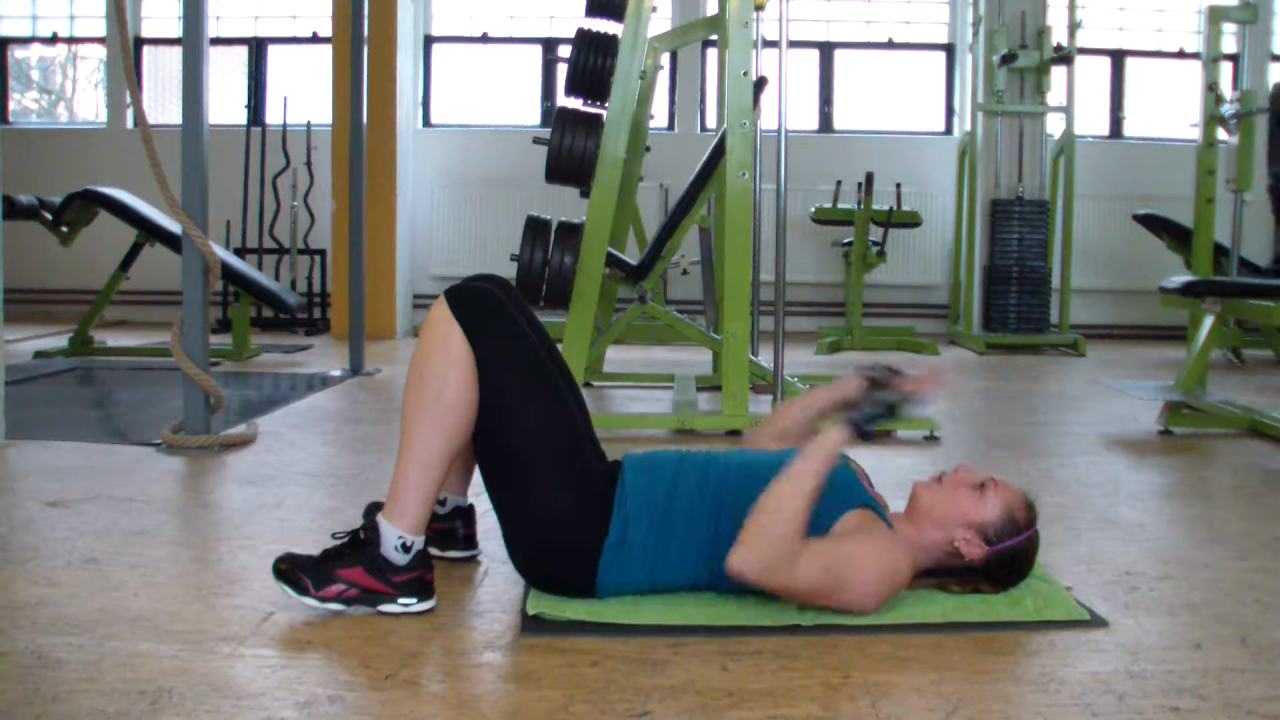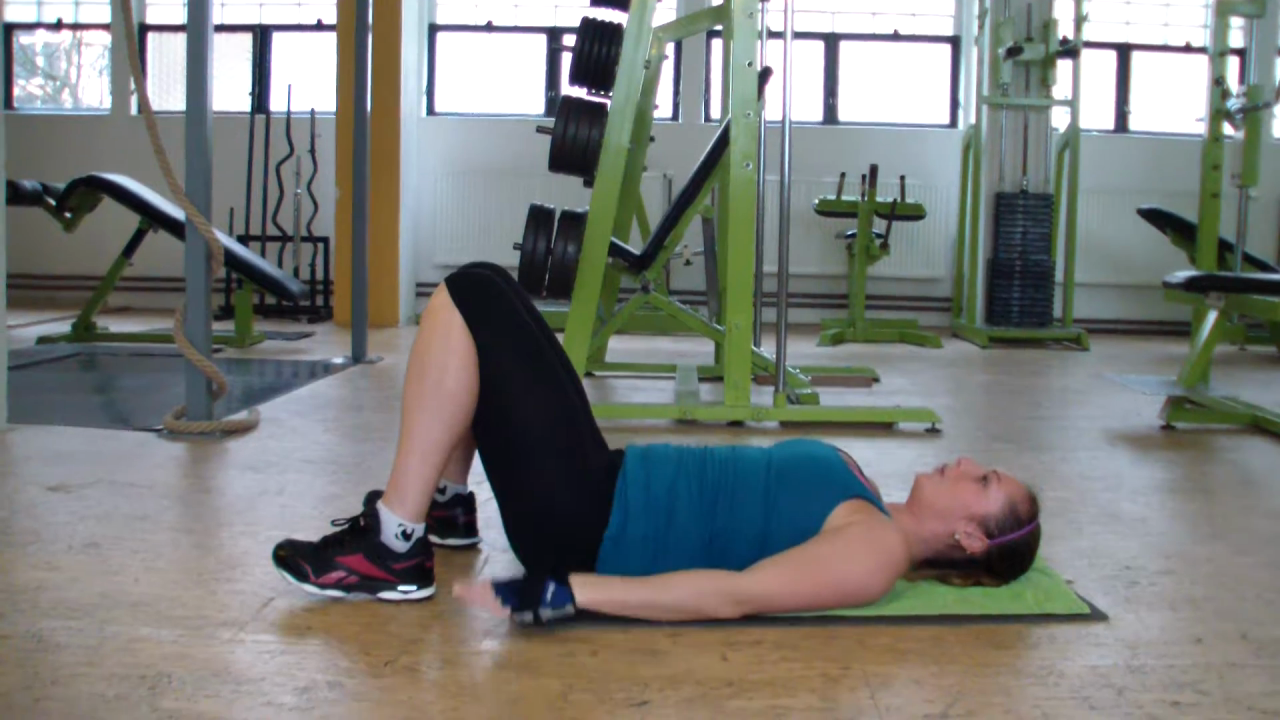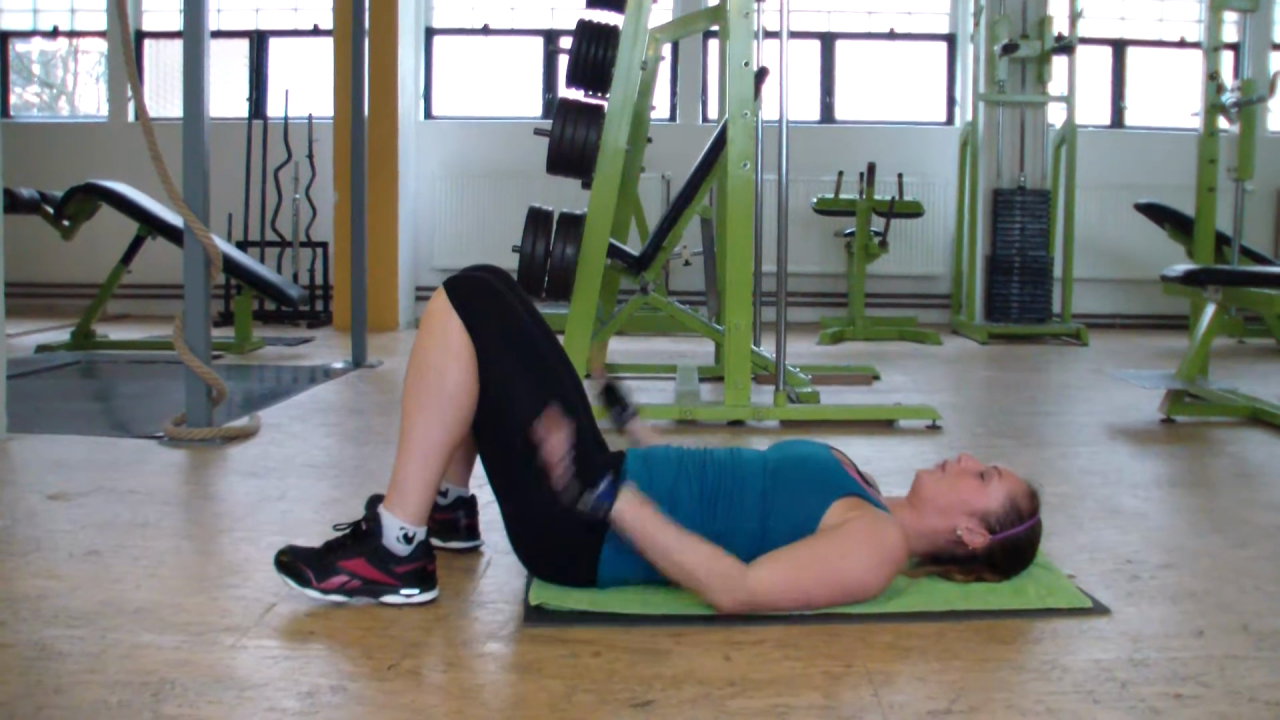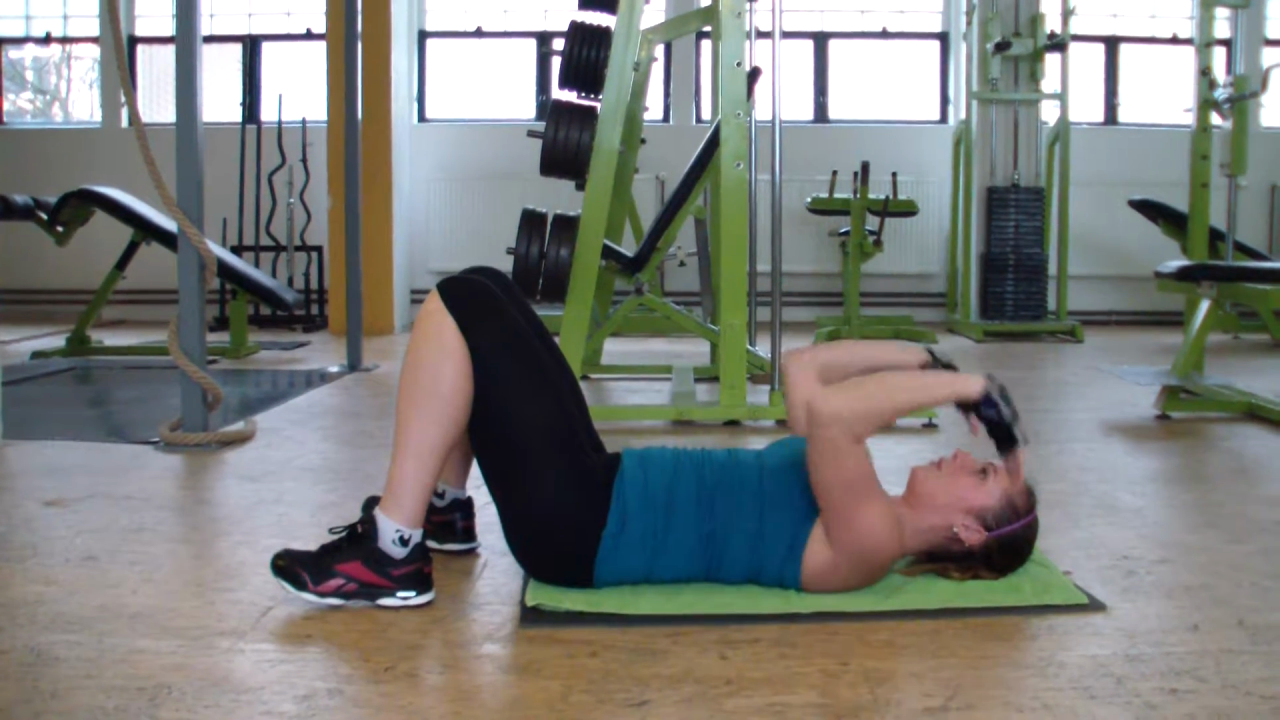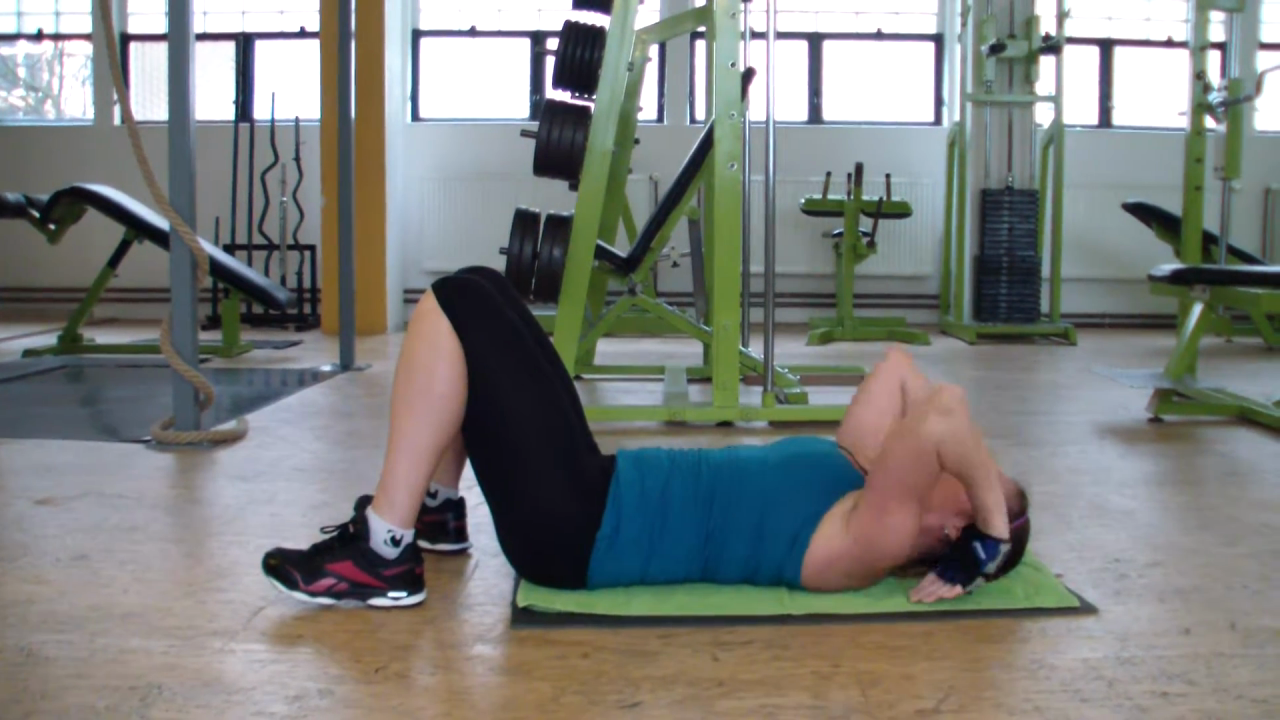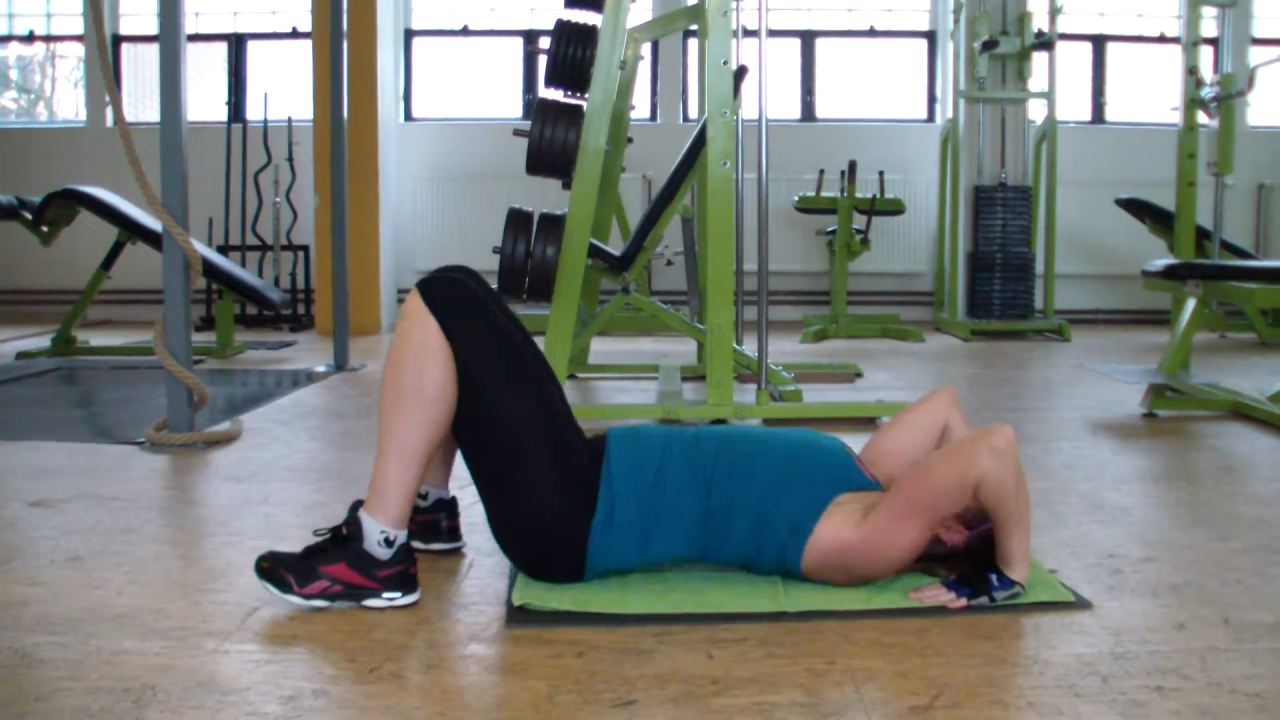
dt=0.5s
person 1, frame 1
left shoulder: (875, 565)
right shoulder: (866, 517)
left elbow: (751, 560)
right elbow: (766, 440)
left wrist: (835, 438)
right wrist: (857, 387)
left hip: (582, 541)
right hip: (607, 497)
left knee: (468, 315)
right knee: (483, 298)
left ankle: (393, 562)
right ankle: (445, 519)
person 1, frame 2
left shoulder: (874, 555)
right shoulder: (863, 506)
left elbow: (733, 594)
left wrist: (566, 591)
left hip: (583, 523)
right hip: (608, 490)
left knee: (467, 301)
right knee: (481, 290)
left ankle: (393, 551)
right ankle: (444, 508)
person 1, frame 3
left shoulder: (875, 550)
right shoulder: (865, 506)
left elbow: (736, 587)
left wrist: (608, 495)
right wrist: (629, 422)
left hip: (582, 525)
right hip: (606, 490)
left knee: (465, 304)
right knee: (482, 289)
left ankle: (394, 554)
right ankle: (446, 510)
person 1, frame 4
left shoulder: (869, 543)
right shoulder: (863, 506)
left elbow: (810, 403)
right elbow: (801, 365)
left wrist: (965, 386)
right wrist: (934, 366)
left hip: (578, 533)
right hip: (603, 496)
left knee: (458, 304)
right knee: (479, 290)
left ankle: (392, 554)
right ankle: (444, 511)
person 1, frame 5
left shoulder: (874, 543)
right shoulder: (859, 483)
left elbow: (942, 414)
right elbow: (897, 368)
left wrist: (994, 530)
right wrist: (973, 462)
left hip: (573, 534)
right hip: (598, 494)
left knee: (456, 306)
right knee: (476, 290)
left ankle: (384, 554)
right ankle: (436, 511)
person 1, frame 6
left shoulder: (874, 543)
right shoulder: (870, 488)
right elbow: (945, 403)
left hip: (566, 515)
right hip: (591, 477)
left knee: (437, 302)
right knee: (452, 295)
left ankle: (376, 554)
right ankle: (426, 511)
